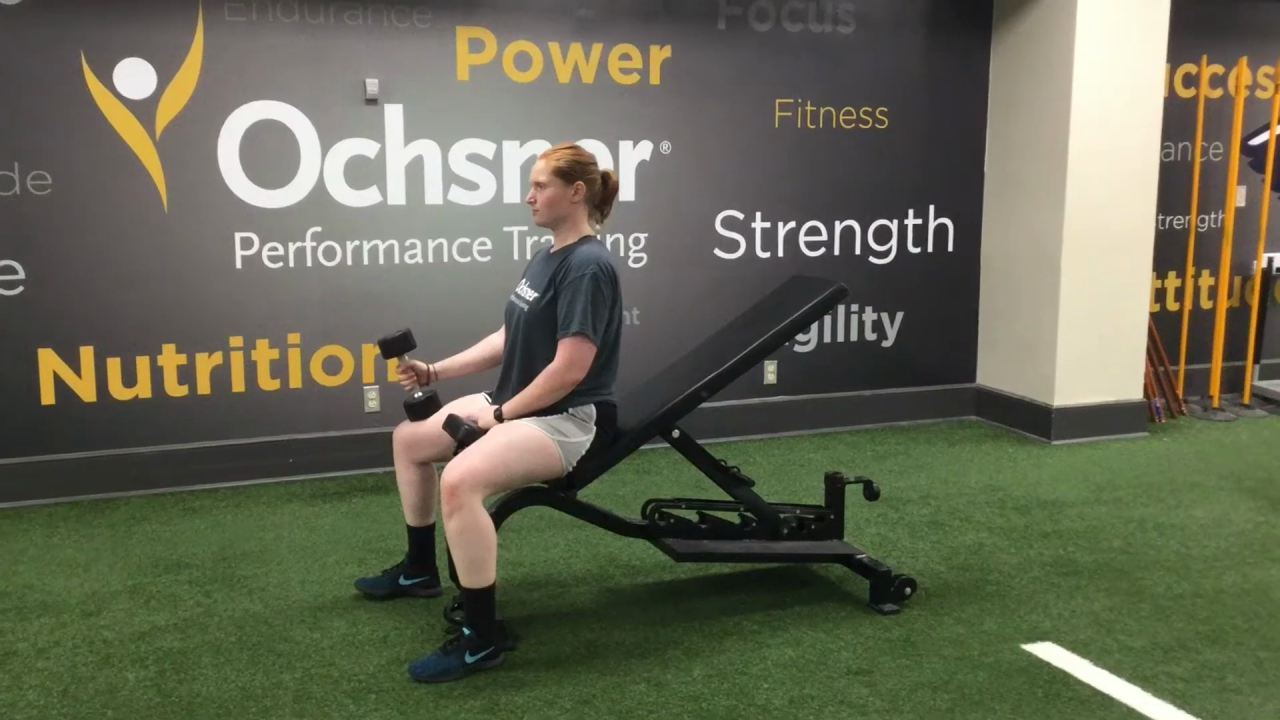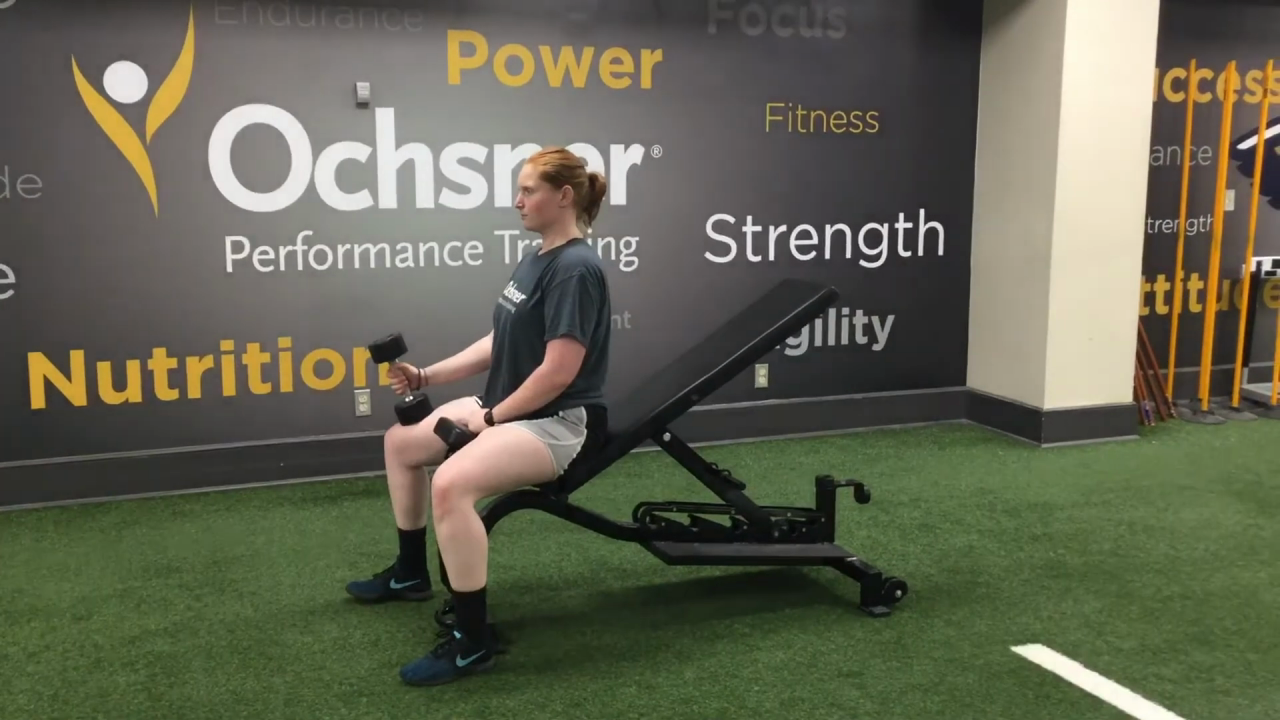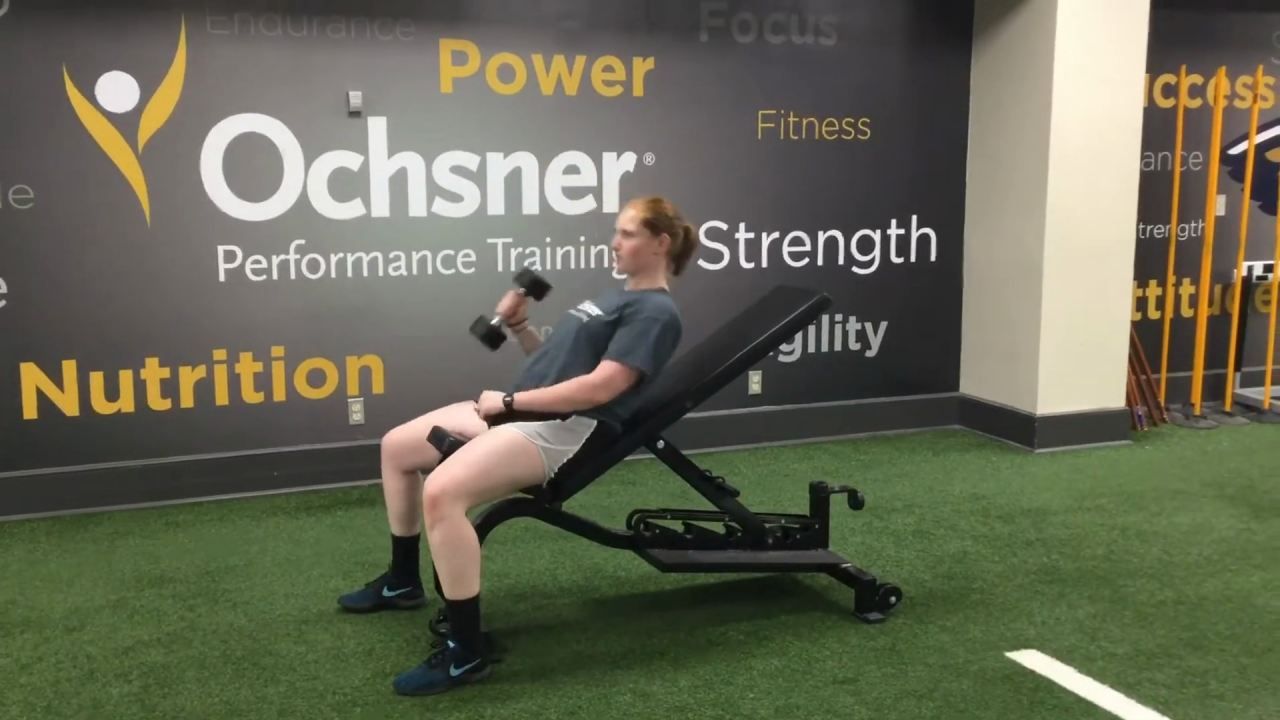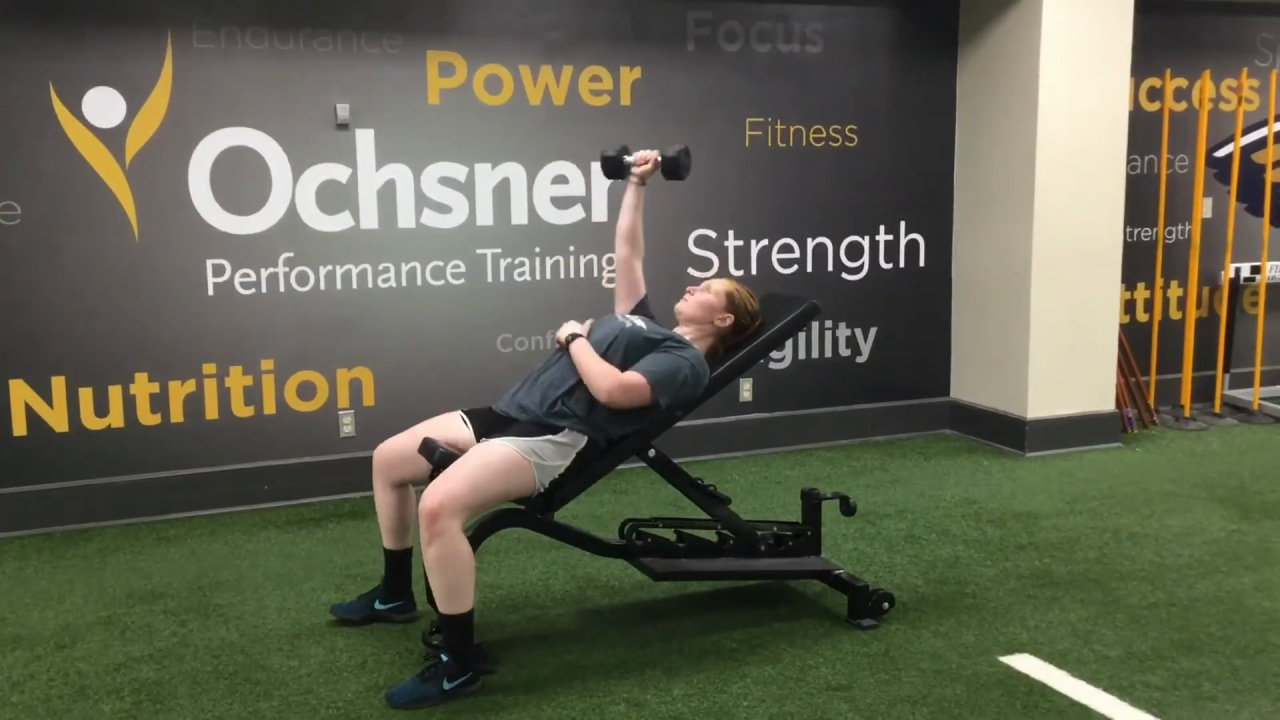
dt=1s
person 1, frame 1
left shoulder: (588, 266)
right shoulder: (546, 256)
left elbow: (569, 370)
right elbow: (508, 340)
left wrist: (502, 414)
right wrist: (435, 371)
left hip: (568, 418)
right hip: (518, 403)
left knee: (461, 479)
right knee: (408, 438)
left ankle: (481, 639)
right ankle: (420, 569)
person 1, frame 2
left shoulder: (575, 268)
right shoulder: (534, 259)
left elbow: (558, 371)
right elbow: (497, 344)
left wrist: (492, 417)
right wrist: (425, 375)
left hip: (558, 421)
right hip: (507, 406)
left knee: (452, 483)
right knee: (399, 441)
left ankle: (473, 642)
right ankle: (411, 571)
person 1, frame 3
left shoulder: (659, 314)
right shoulder: (618, 298)
left elbow: (598, 387)
left wrist: (510, 401)
right wrist: (519, 326)
left hip: (564, 428)
right hip: (519, 409)
left knee: (440, 492)
right knee: (396, 447)
left ankle: (467, 652)
right ankle: (403, 580)
person 1, frame 4
left shoulder: (687, 363)
right shoulder: (644, 324)
left elbow: (613, 390)
right elbow: (627, 253)
left wrist: (575, 338)
right wrist: (636, 183)
left hip: (555, 438)
right hip: (510, 414)
left knee: (439, 507)
right knee: (386, 460)
left ankle: (459, 664)
right ankle: (395, 594)
